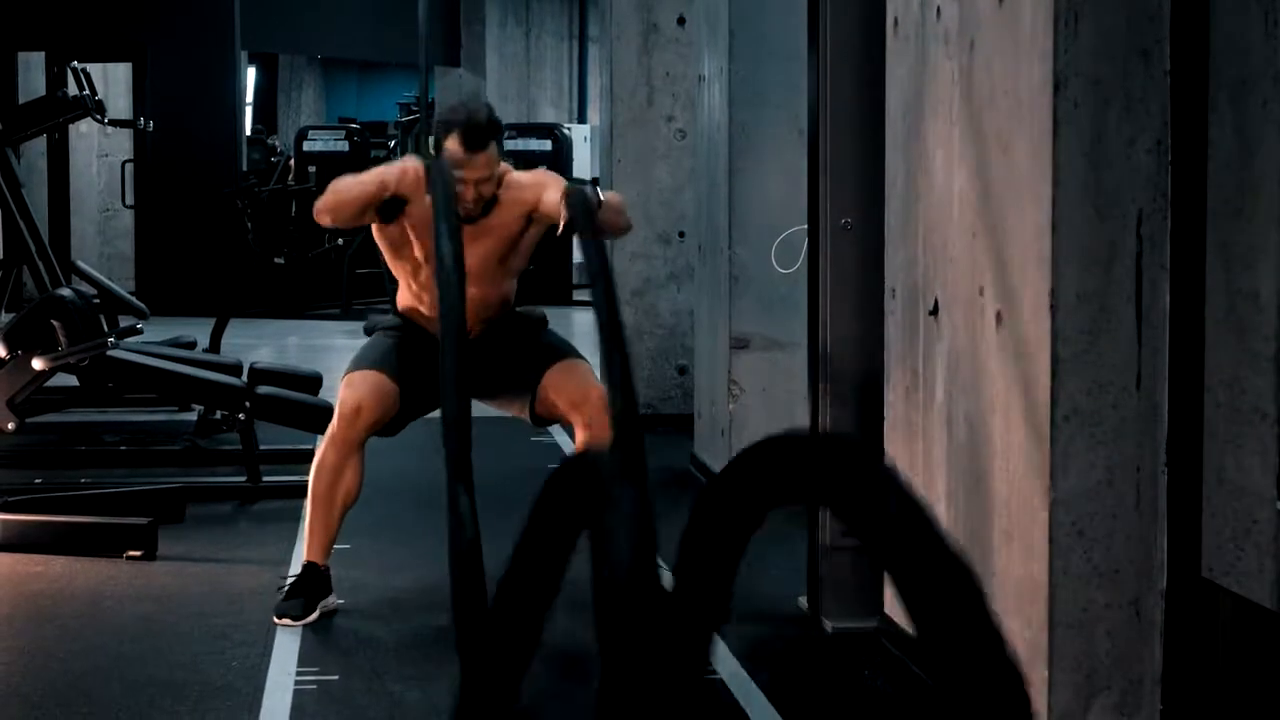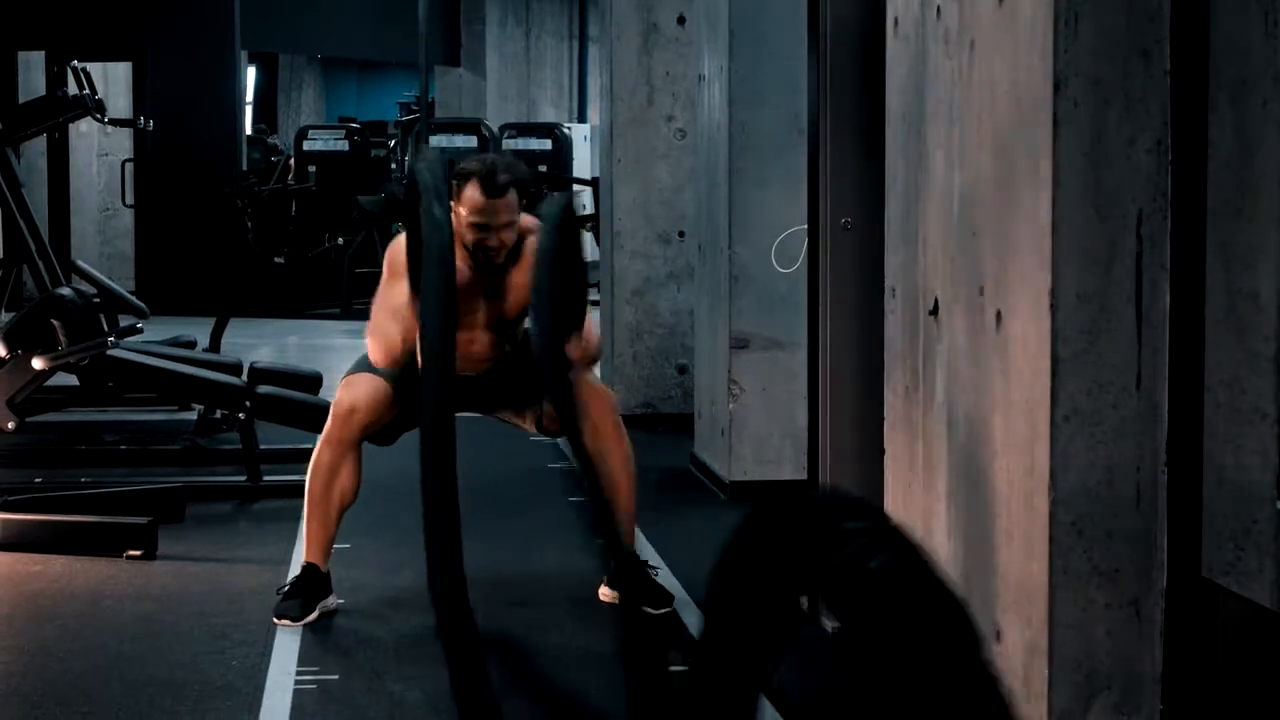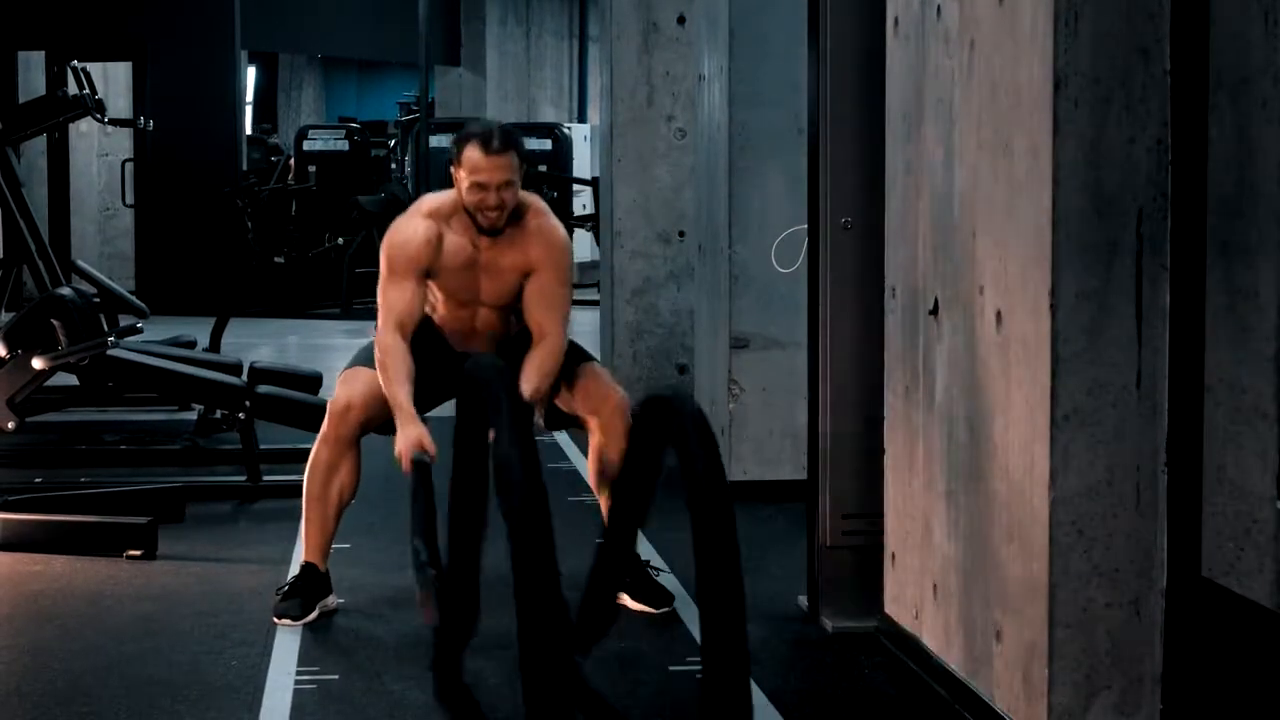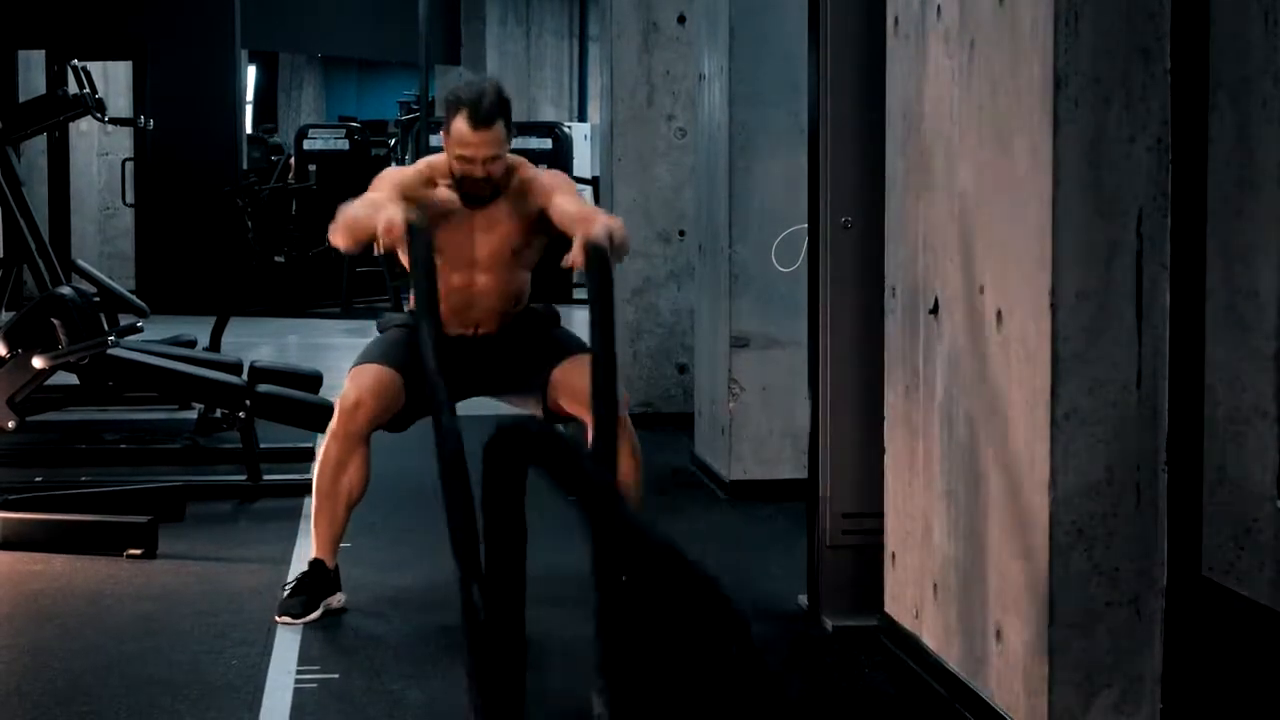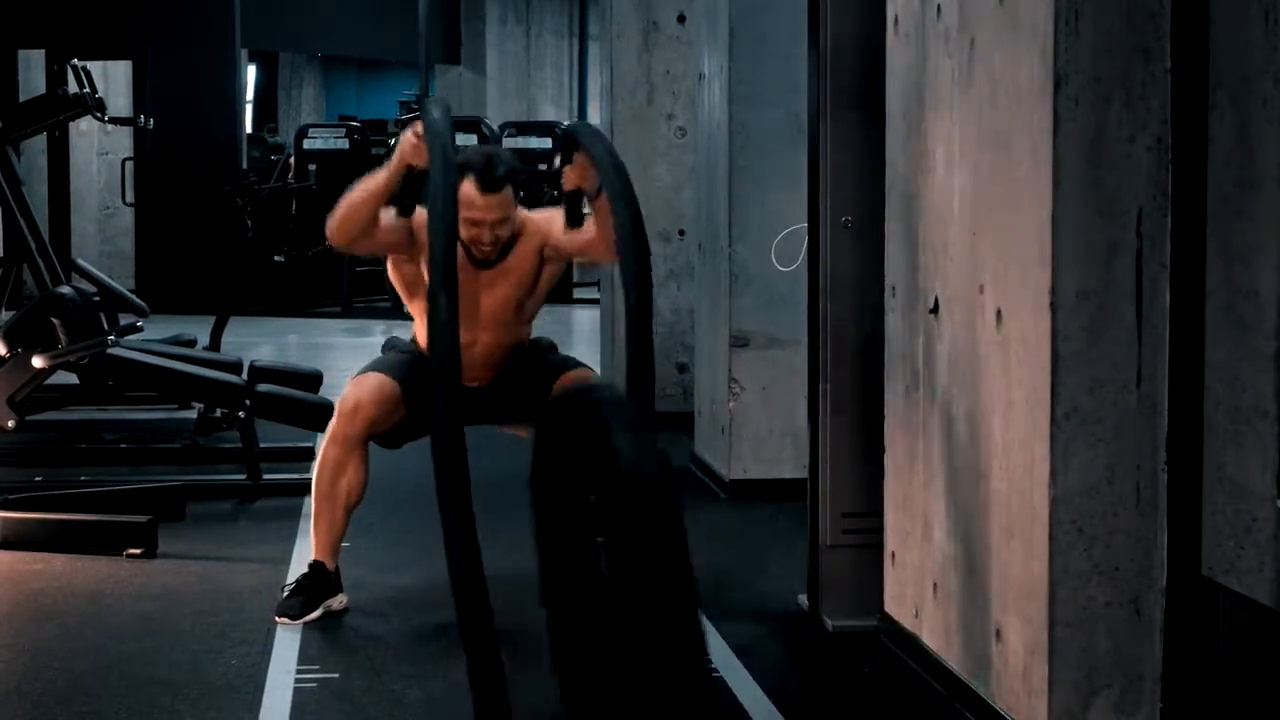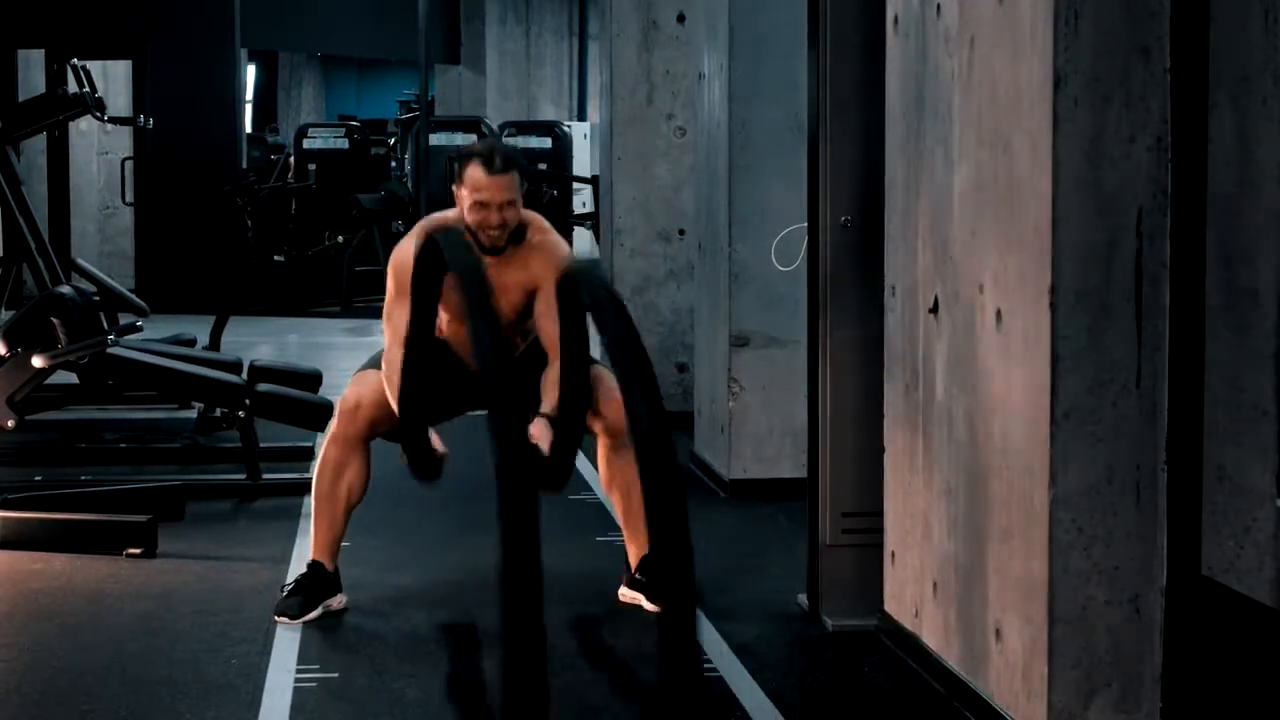
dt=0.5s
person 1, frame 1
left shoulder: (528, 192)
right shoulder: (408, 190)
left elbow: (619, 221)
right elbow: (327, 210)
right wrist: (387, 176)
left hip: (503, 338)
right hip: (416, 338)
left knee: (594, 404)
right knee: (352, 411)
right ankle: (313, 576)
person 1, frame 2
left shoulder: (543, 249)
right shoulder: (417, 250)
left elbow: (584, 345)
right elbow: (381, 352)
left wrist: (578, 342)
right wrist: (412, 321)
left hip: (508, 364)
right hip: (422, 362)
left knee: (601, 409)
right knee: (348, 412)
left ankle: (624, 570)
right ankle: (313, 577)
person 1, frame 3
left shoulder: (544, 233)
right shoulder: (419, 230)
left elbow: (549, 335)
right elbow: (392, 331)
right wrist: (406, 418)
left hip: (513, 344)
right hip: (430, 340)
left knee: (611, 406)
right knee: (345, 410)
left ankle: (625, 568)
right ankle: (313, 576)
person 1, frame 4
left shoulder: (540, 186)
right shoulder: (411, 181)
left elbow: (608, 231)
right elbow: (342, 230)
left wrist: (599, 232)
right wrist: (379, 214)
left hip: (517, 335)
right knee: (353, 408)
right ankle: (321, 572)
person 1, frame 5
left shoulder: (540, 232)
right shoulder: (419, 229)
left elbow: (615, 245)
right elbow: (341, 232)
left wrist: (593, 190)
right wrist: (396, 168)
left hip: (517, 374)
right hip: (428, 372)
right knee: (352, 412)
right ankle: (322, 575)
person 1, frame 6
left shoulder: (548, 250)
right shoulder: (420, 248)
left elbow: (562, 351)
right elbow: (399, 351)
left wrist: (546, 417)
left hip: (520, 362)
right hip: (438, 359)
left knee: (616, 410)
right knee: (353, 412)
left ankle: (642, 567)
right ankle: (321, 575)
